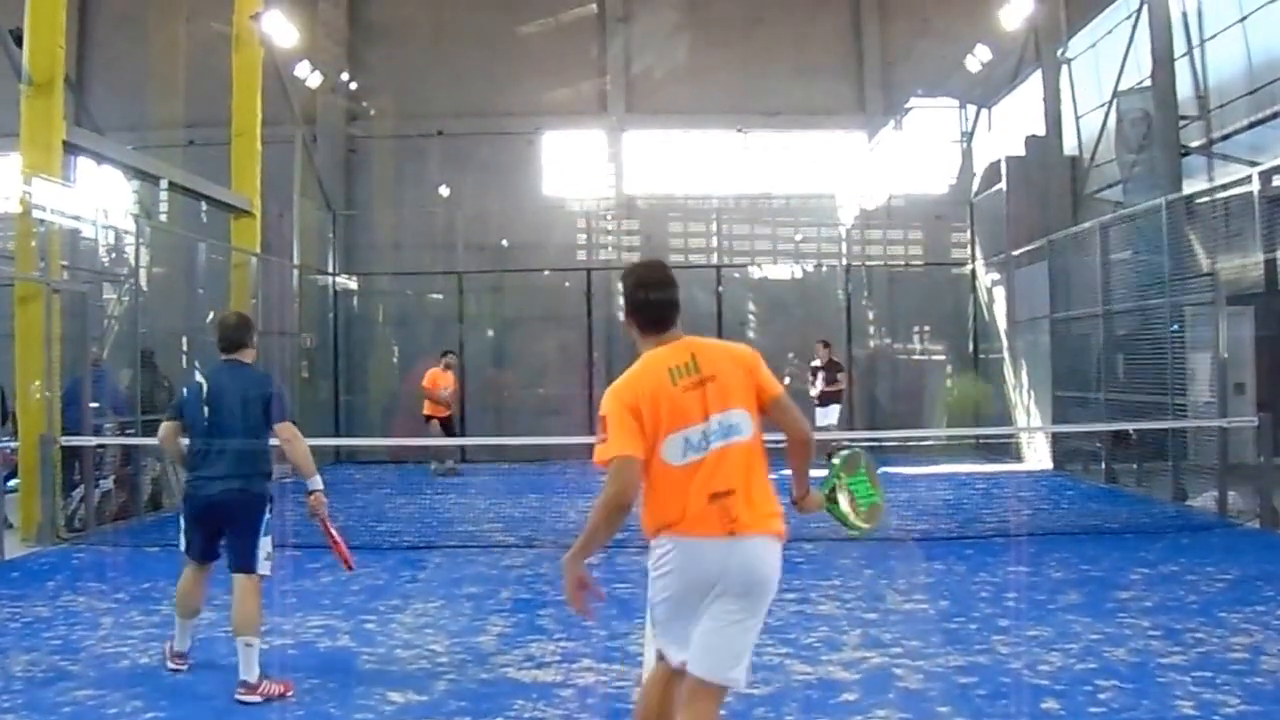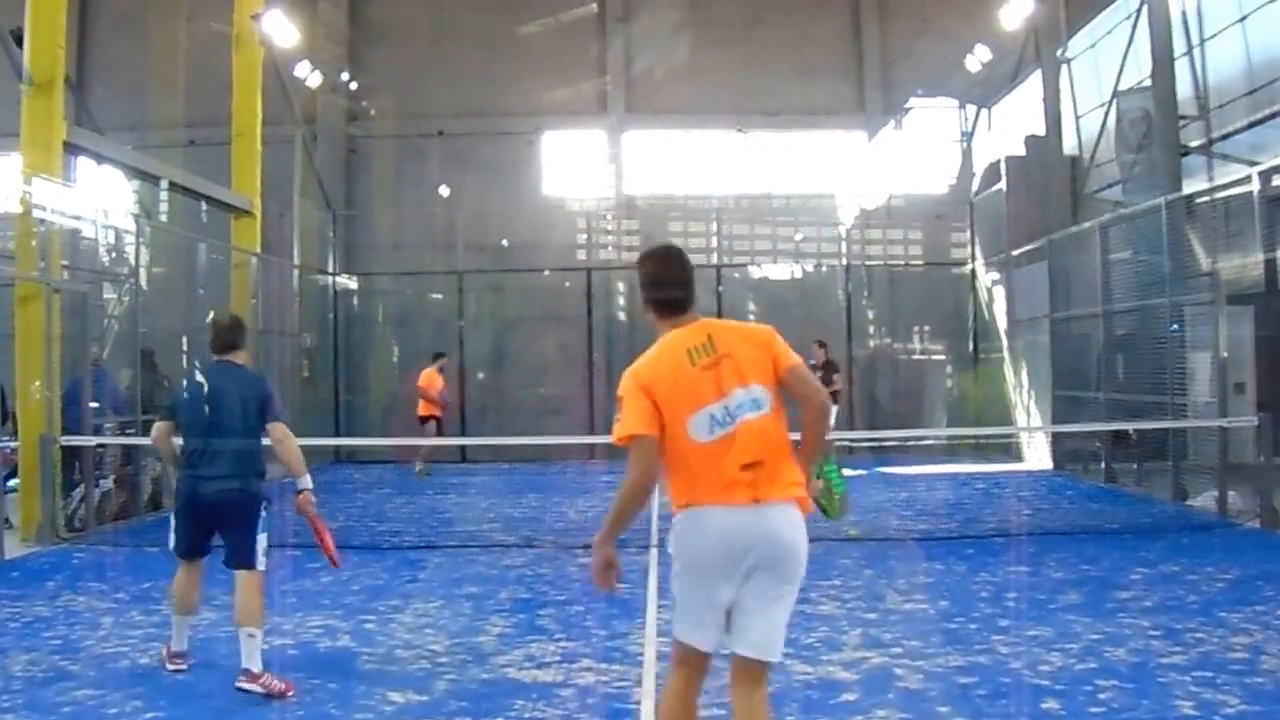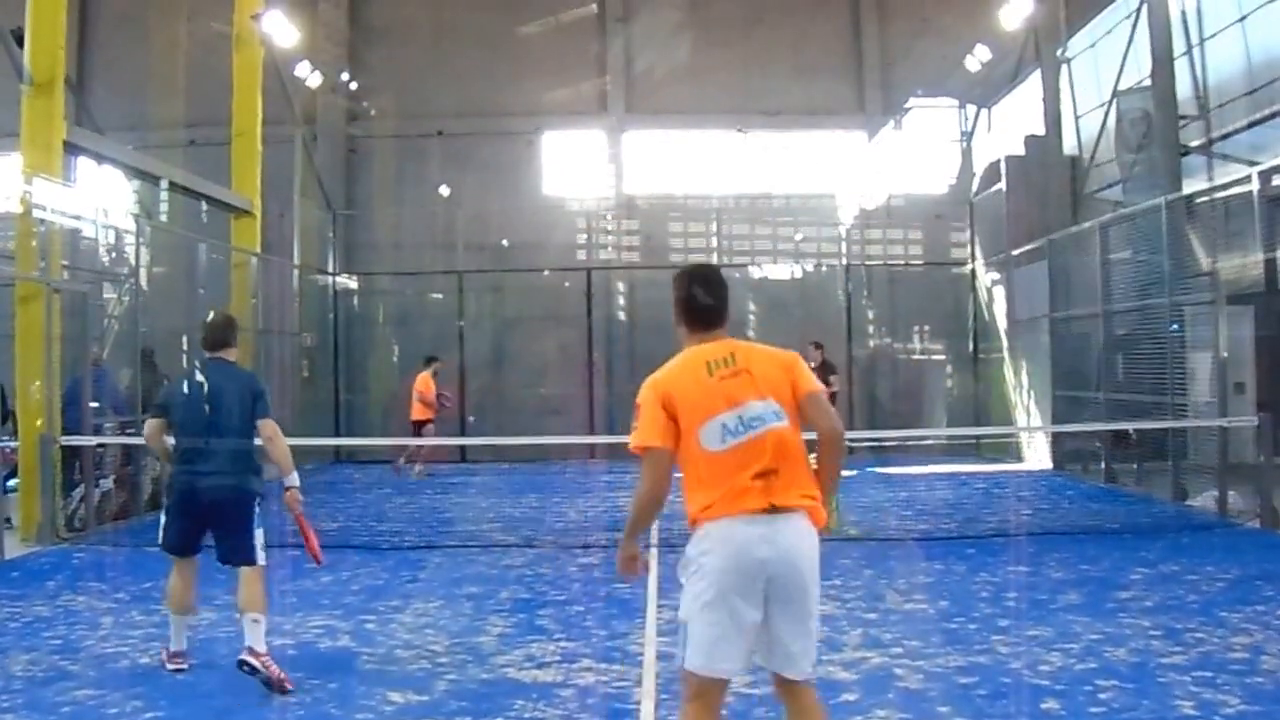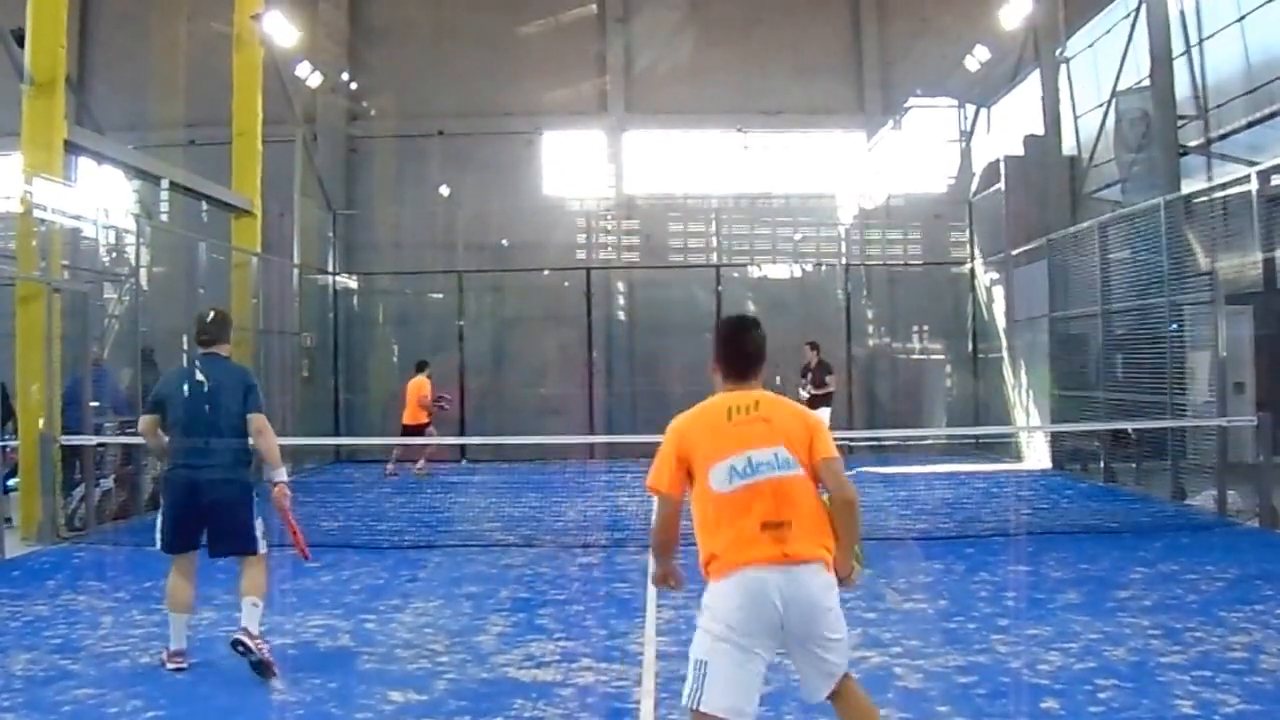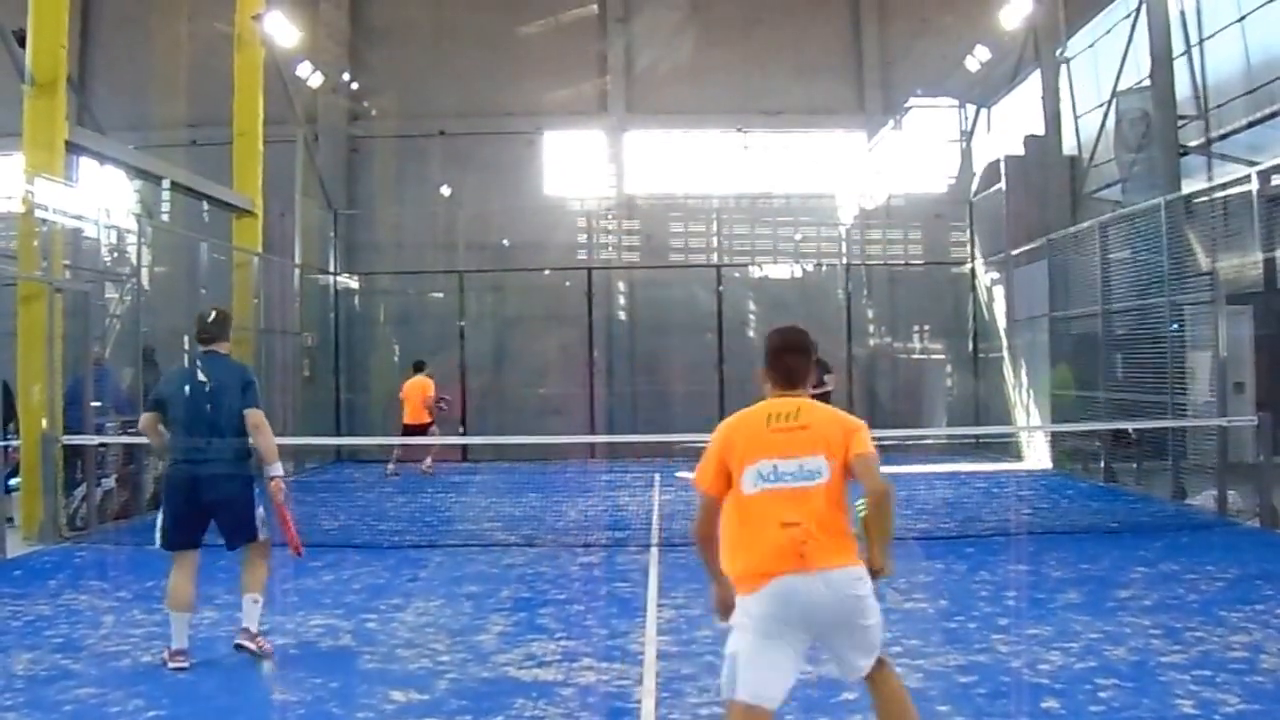
dt=0.1s
person 1, frame 1
left shoulder: (627, 392)
right shoulder: (742, 358)
left elbow: (622, 496)
right elbow: (801, 433)
left wrist: (576, 559)
right wrist: (803, 491)
left hip: (685, 549)
right hip: (756, 549)
left knee: (671, 665)
person 1, frame 2
left shoulder: (642, 375)
right shoulder: (758, 336)
left elbow: (643, 477)
right elbow: (817, 402)
left wrist: (604, 542)
right wrist: (803, 468)
left hip: (706, 525)
right hip: (781, 521)
left knee: (688, 663)
right knee: (750, 680)
person 1, frame 3
left shoulder: (662, 385)
right shoulder: (782, 363)
left elbow: (653, 486)
right elbow: (832, 428)
left wrist: (630, 541)
right wrist: (821, 499)
left hip: (721, 539)
right hip: (790, 533)
person 1, frame 4
left shoulder: (685, 430)
right shoulder: (802, 418)
left elbow: (665, 527)
right elbow: (843, 497)
left wrist: (662, 566)
right wrist: (846, 558)
left hip: (739, 587)
right hip: (808, 578)
right knee: (839, 686)
person 1, frame 5
left shoulder: (729, 432)
right shoulder: (843, 425)
left elbow: (703, 527)
right elbow: (878, 489)
left wrist: (721, 585)
right wrist: (877, 554)
left hip: (768, 591)
right hip: (839, 578)
right knee: (876, 670)
person 2, frame 1
left shoulder: (194, 384)
right shoulder: (262, 383)
left elbow: (166, 436)
right elbow: (288, 437)
right wrist: (315, 485)
left hip: (199, 491)
right hip: (247, 492)
left knee: (197, 566)
right knee: (248, 580)
left ankle: (179, 650)
right ankle: (250, 680)
person 2, frame 2
left shoulder: (189, 384)
right shoulder: (255, 384)
left elbow: (158, 435)
right elbow: (280, 437)
left wrist: (181, 465)
right wrist: (304, 484)
left hip: (193, 489)
right hip: (242, 491)
left knee: (189, 565)
right knee: (248, 577)
left ankle: (177, 651)
right ankle: (252, 670)
person 2, frame 3
left shoulder: (179, 383)
right shoulder: (248, 382)
left elbow: (151, 433)
right elbow: (271, 435)
right wrist: (292, 483)
left hip: (186, 487)
right hip: (235, 488)
left knee: (183, 565)
right knee: (251, 571)
left ankle: (177, 651)
right ankle: (255, 650)
person 2, frame 4
left shoulder: (172, 380)
right shoulder: (241, 377)
left elbow: (146, 428)
right elbow: (260, 429)
right wrist: (279, 478)
left hip: (183, 483)
right hip: (232, 483)
left knee: (182, 564)
right knee: (254, 560)
left ankle: (176, 651)
right ankle: (249, 631)
person 2, frame 5
left shoulder: (173, 378)
right shoulder: (240, 374)
left elbow: (147, 424)
right elbow: (257, 424)
right wrist: (275, 472)
left hip: (184, 479)
right hip: (232, 477)
left knee: (184, 561)
right knee: (256, 549)
left ankle: (178, 649)
right ankle: (249, 629)
